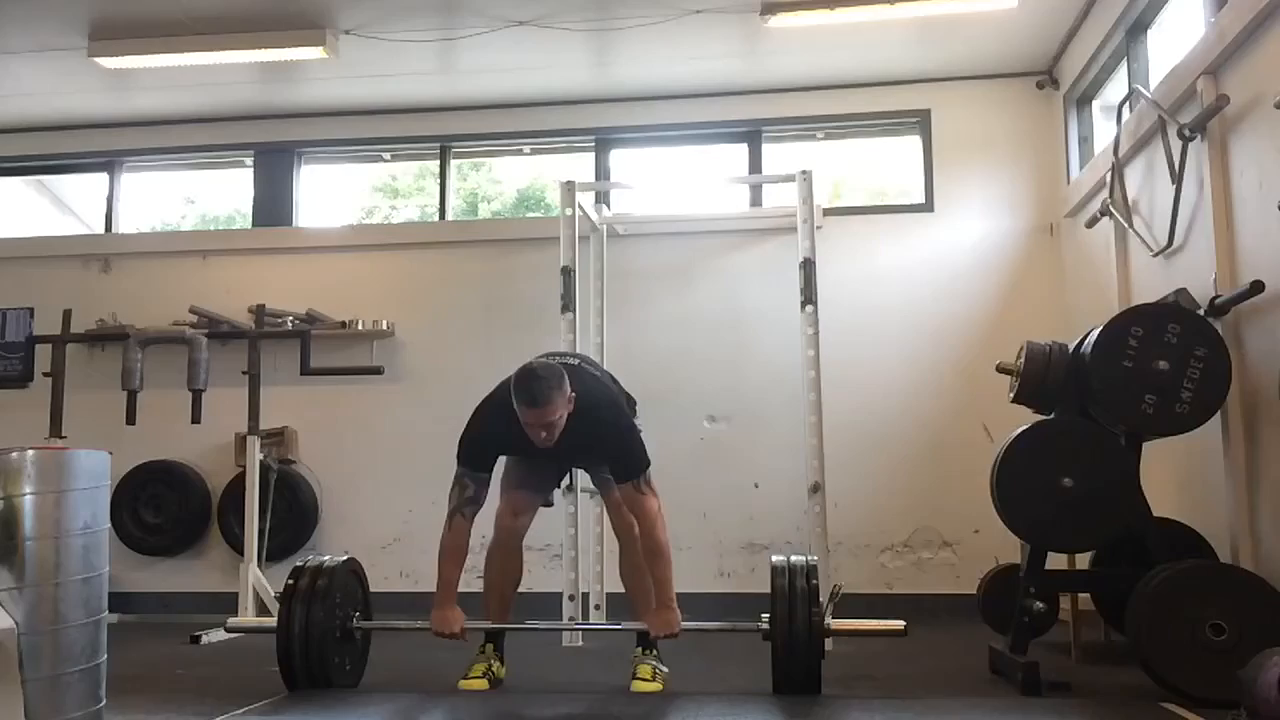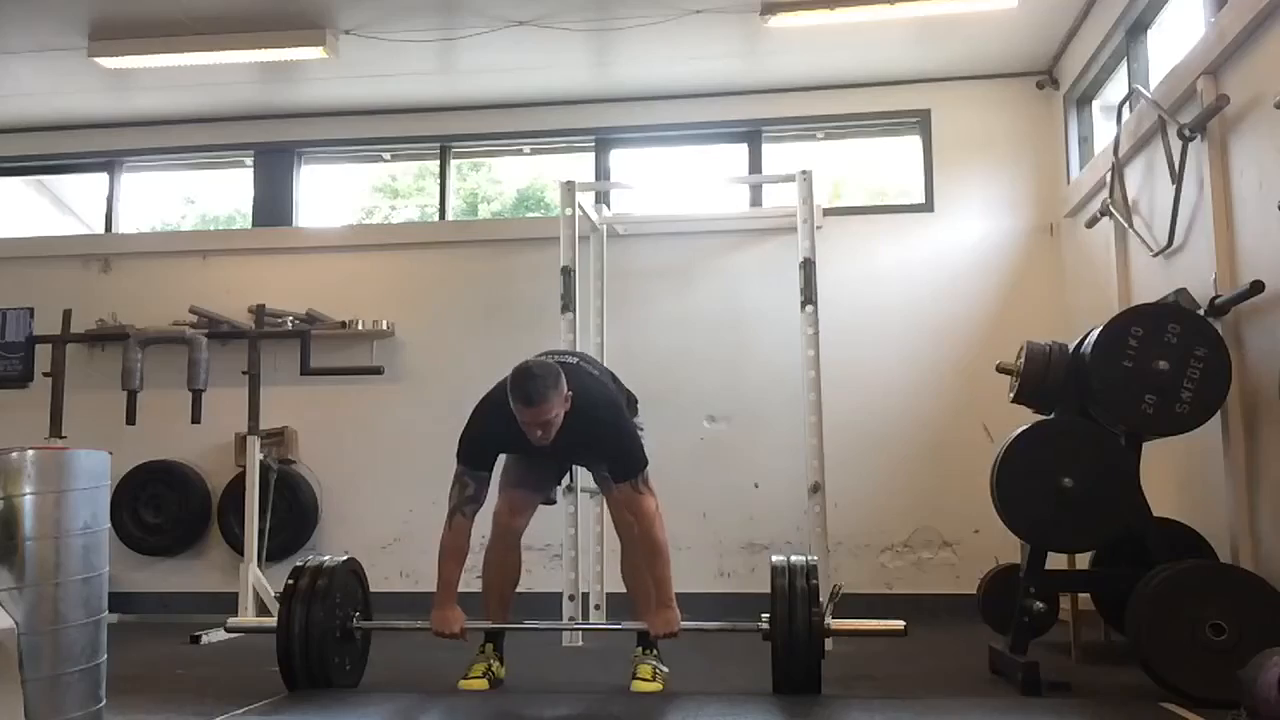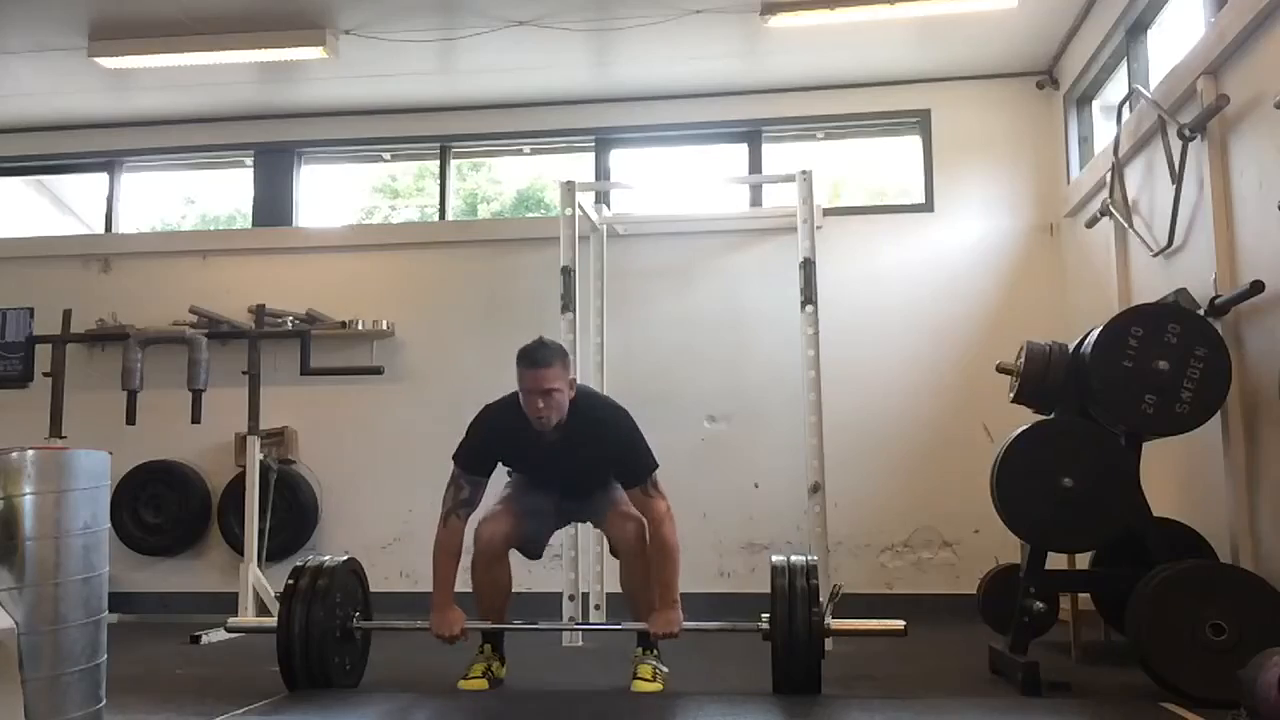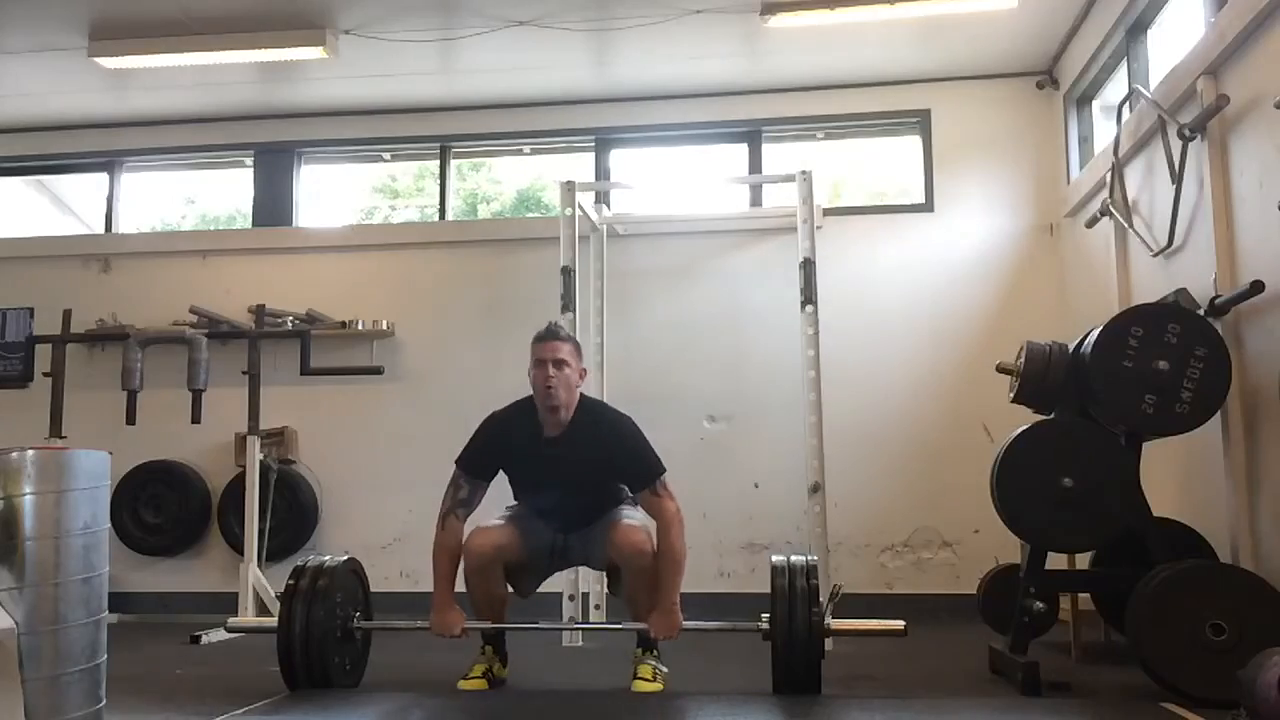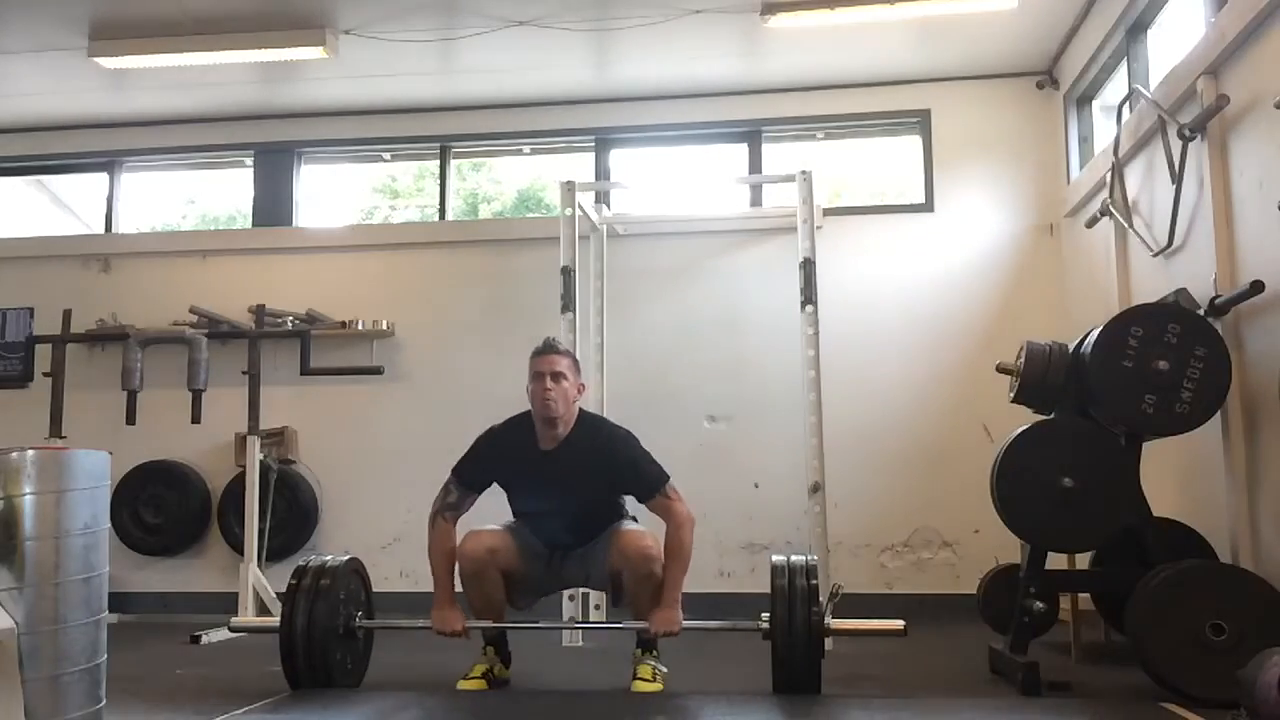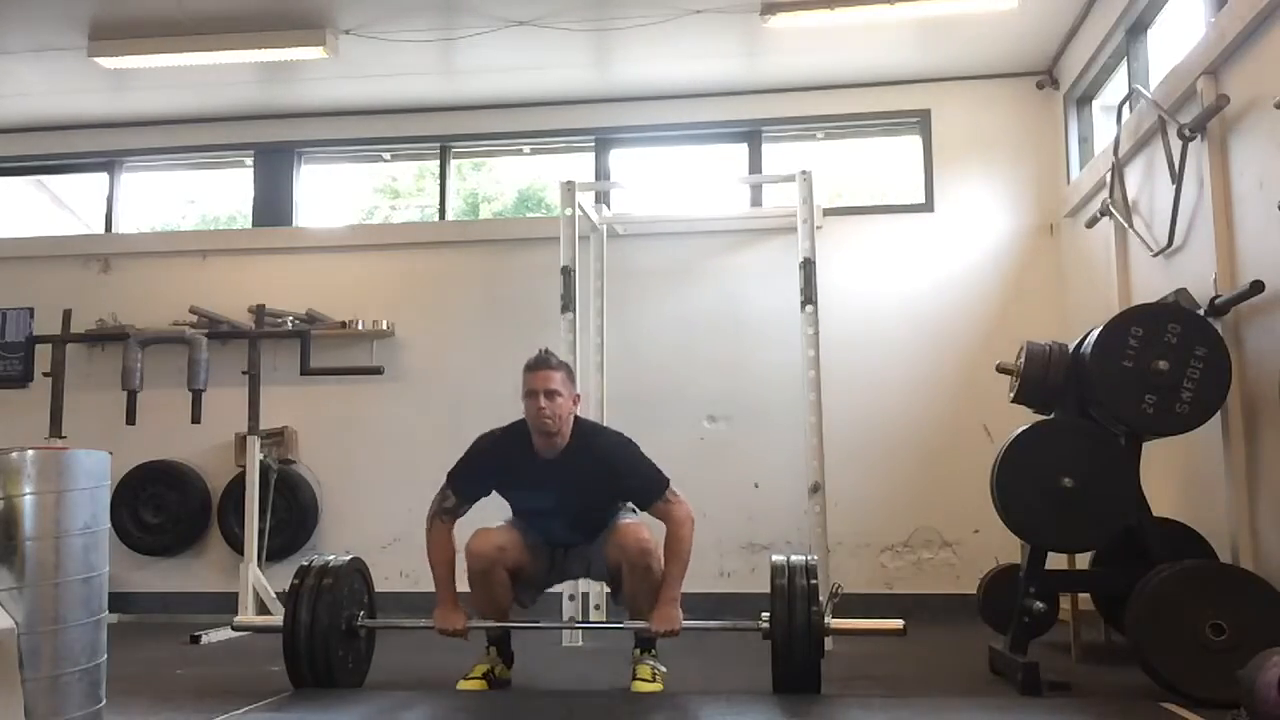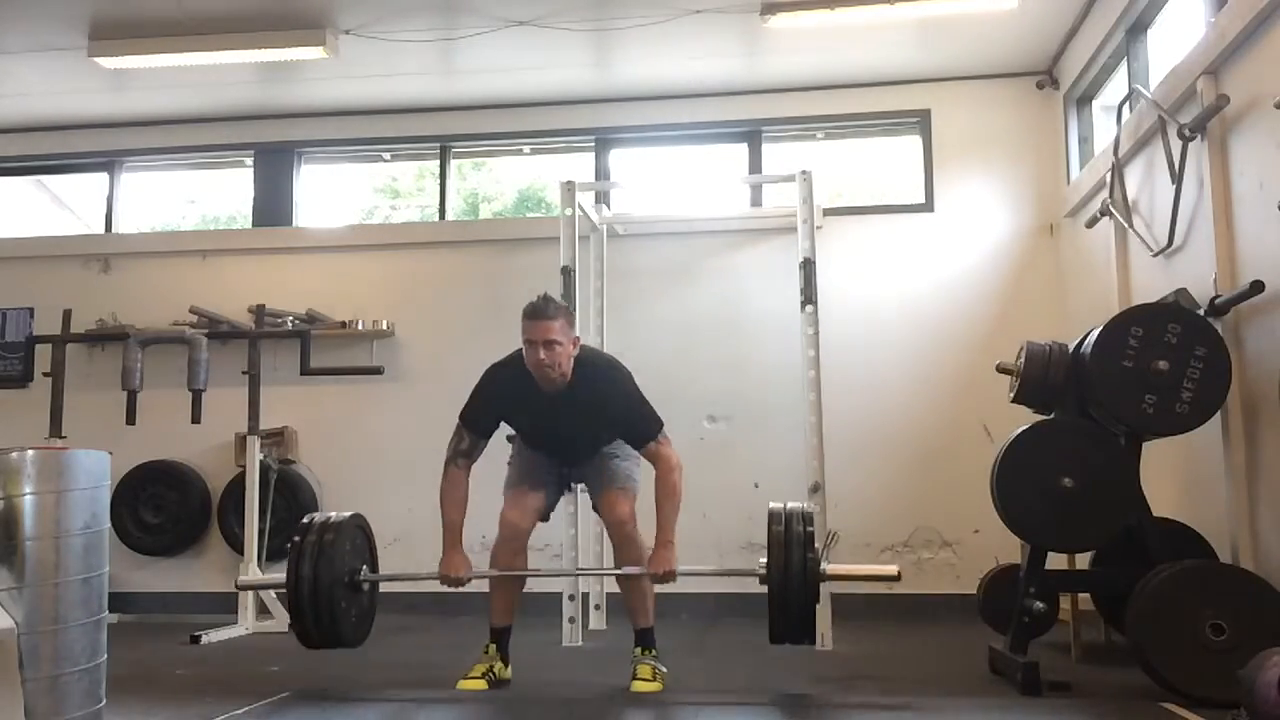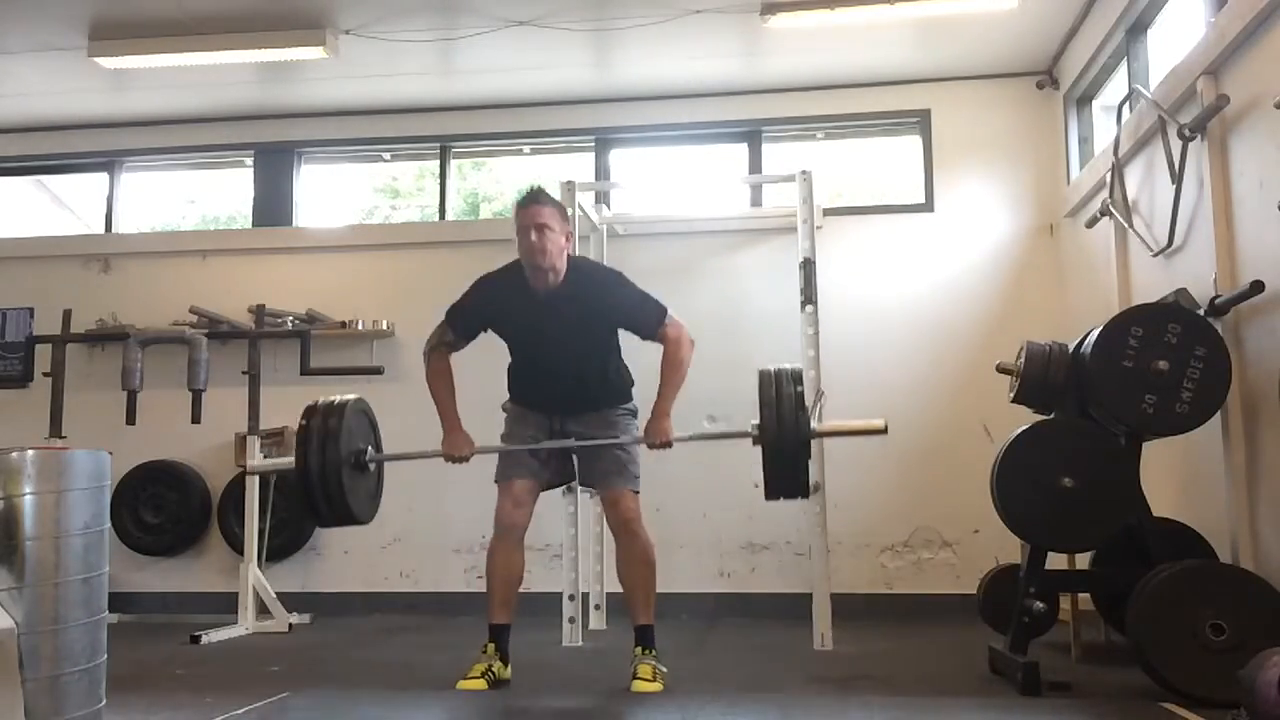
dt=0.3s
person 1, frame 1
left shoulder: (608, 413)
right shoulder: (491, 417)
left elbow: (648, 513)
right elbow: (461, 512)
left wrist: (667, 606)
right wrist: (445, 603)
left hip: (600, 439)
left knee: (628, 526)
right knee: (508, 527)
left ankle: (647, 650)
right ankle: (492, 649)
person 1, frame 2
left shoulder: (605, 412)
right shoulder: (490, 416)
left elbow: (645, 512)
right elbow: (462, 511)
left wrist: (665, 604)
right wrist: (445, 602)
left hip: (600, 435)
left knee: (630, 524)
right knee: (506, 524)
left ankle: (647, 650)
right ankle: (492, 649)
person 1, frame 3
left shoulder: (608, 421)
right shoulder: (494, 422)
left elbow: (658, 512)
right elbow: (454, 512)
left wrist: (669, 605)
right wrist: (443, 605)
left hip: (601, 486)
right hip: (535, 487)
left knee: (630, 533)
right knee: (489, 537)
left ankle: (647, 652)
right ankle: (491, 651)
person 1, frame 4
left shoulder: (613, 428)
right shoulder: (502, 427)
left elbow: (668, 513)
right elbow: (453, 511)
left wrist: (668, 608)
right wrist: (443, 604)
left hip: (602, 521)
right hip: (537, 523)
left knee: (637, 544)
right knee: (477, 547)
left ankle: (648, 652)
right ankle: (492, 652)
person 1, frame 5
left shoulder: (611, 442)
right shoulder: (500, 442)
left elbow: (680, 515)
right elbow: (442, 514)
left wrist: (669, 603)
right wrist: (444, 602)
left hip: (600, 547)
right hip: (535, 550)
left knee: (643, 550)
right knee: (473, 550)
left ankle: (646, 654)
right ankle: (494, 654)
person 1, frame 6
left shoulder: (609, 448)
right shoulder: (496, 449)
left elbow: (681, 517)
right elbow: (439, 518)
left wrist: (669, 602)
right wrist: (447, 603)
left hip: (600, 541)
right hip: (536, 548)
left knee: (639, 543)
right knee: (481, 549)
left ankle: (646, 653)
right ankle: (498, 655)
person 1, frame 7
left shoulder: (607, 376)
right shoulder: (502, 380)
left elbow: (666, 460)
right elbow: (458, 462)
left wrist: (664, 546)
right wrist: (453, 550)
left hip: (603, 445)
right hip: (538, 447)
left knee: (622, 521)
right knee: (513, 526)
left ankle: (646, 653)
right ankle: (496, 653)
person 1, frame 8
left shoulder: (603, 285)
right shoulder: (494, 291)
left elbow: (678, 338)
right elbow: (436, 350)
left wrist: (662, 414)
right wrist: (452, 428)
left hip: (603, 411)
right hip: (531, 412)
left knee: (626, 518)
right knee: (509, 520)
left ankle: (646, 651)
right ankle: (496, 652)
